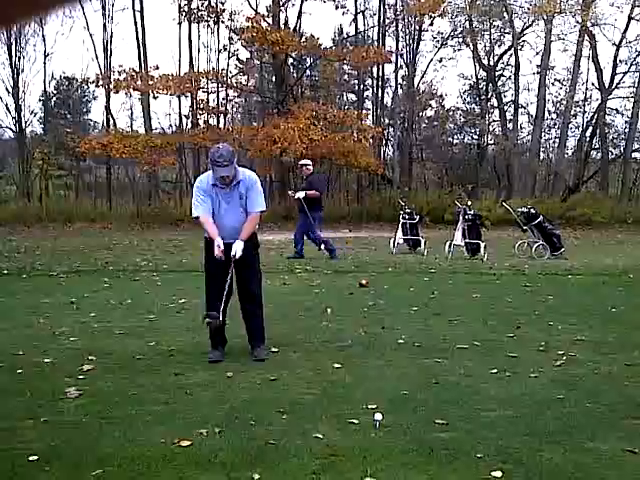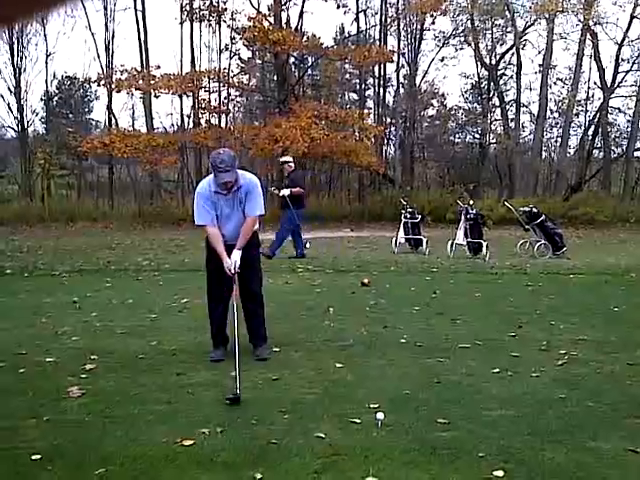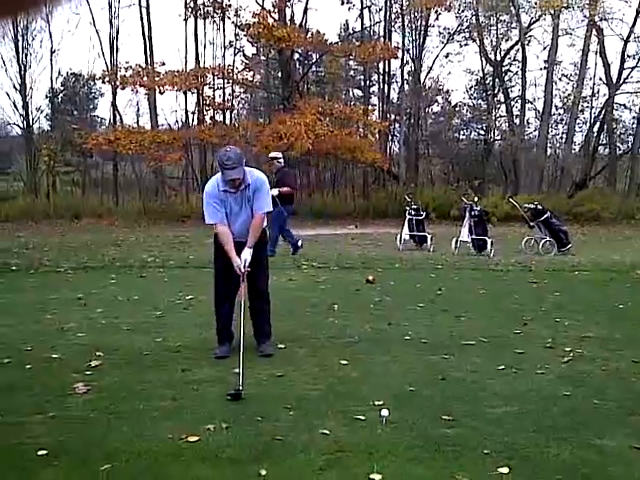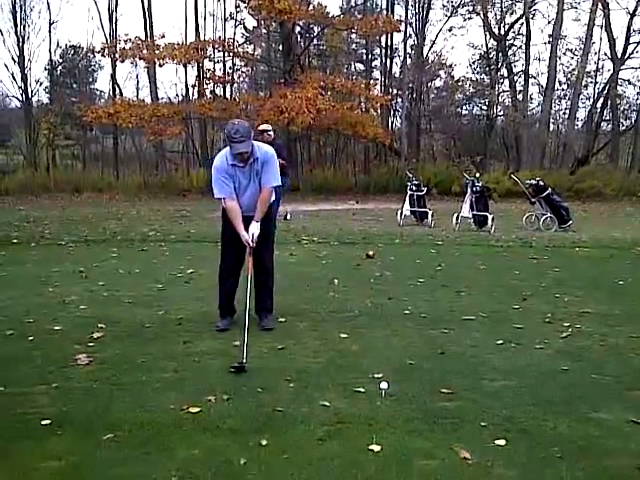
dt=0.3s
person 1, frame 1
left shoulder: (250, 179)
right shoulder: (202, 183)
left elbow: (255, 213)
right elbow: (203, 216)
left wrist: (240, 241)
right wrist: (216, 240)
left hip: (245, 243)
right hip: (216, 244)
left knee: (251, 294)
right knee: (216, 296)
left ankle: (257, 343)
right ankle: (217, 344)
person 1, frame 2
left shoulder: (251, 182)
right shoulder: (203, 189)
left elbow: (251, 219)
right elbow: (210, 227)
left wrist: (238, 250)
right wrist: (224, 258)
left hip: (247, 243)
right hip: (217, 245)
left knee: (252, 293)
right knee: (217, 296)
left ankle: (259, 341)
right ankle: (219, 343)
person 1, frame 3
left shoulder: (259, 179)
right shoulder: (212, 188)
left elbow: (259, 216)
right elbow: (220, 226)
left wrist: (248, 248)
right wrist: (233, 257)
left hip: (255, 240)
right hip: (225, 242)
left knee: (259, 290)
right knee: (224, 293)
left ankle: (264, 338)
right ankle: (224, 340)
person 1, frame 4
left shoulder: (267, 154)
right shoulder: (221, 162)
left elbow: (267, 190)
right elbow: (229, 200)
left wrist: (256, 222)
right wrist: (241, 232)
left hip: (263, 215)
right hip: (233, 217)
left knee: (264, 265)
right knee: (229, 266)
left ankle: (265, 312)
right ankle: (226, 313)
